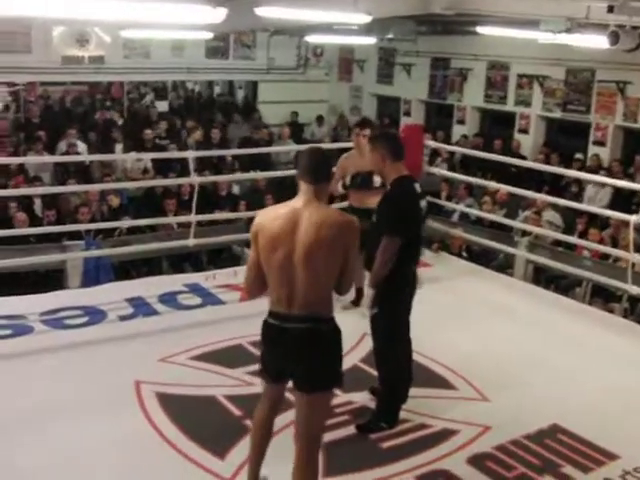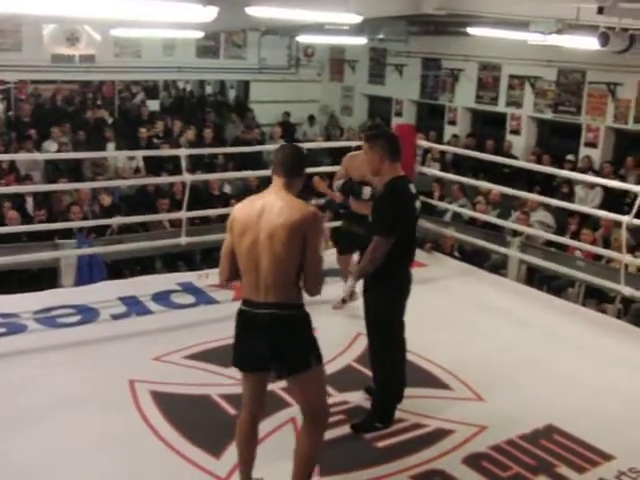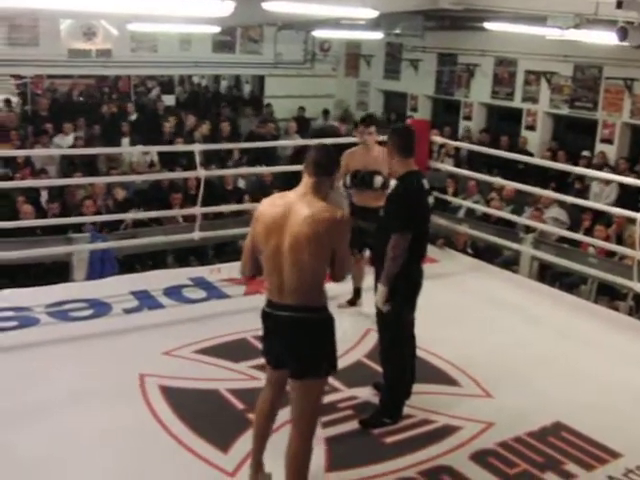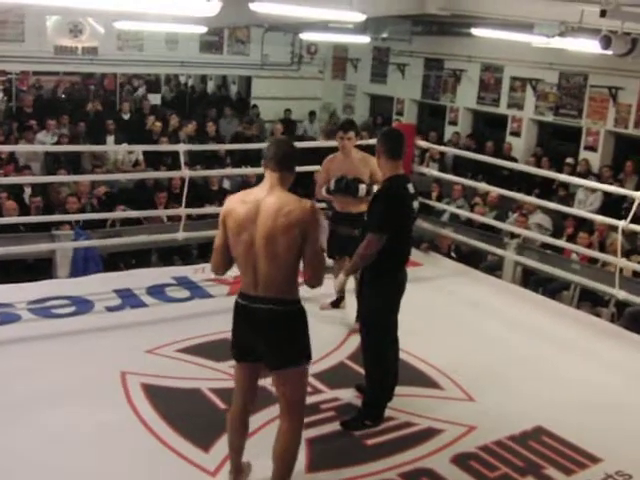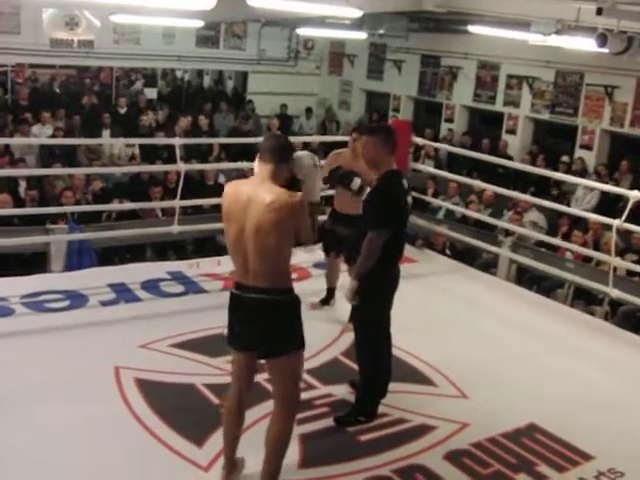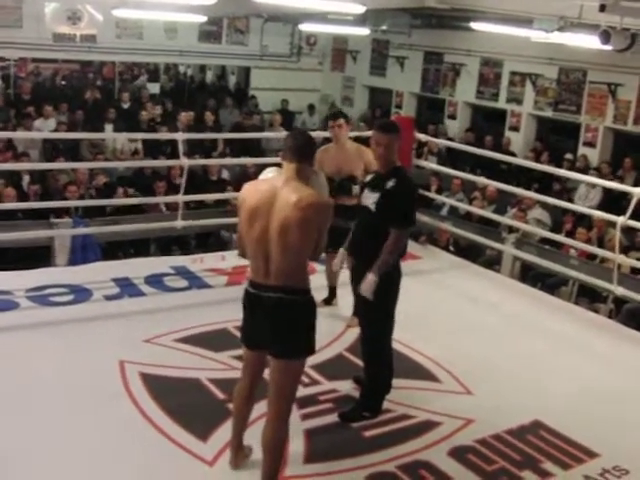
dt=0.5s
person 1, frame 1
left shoulder: (263, 220)
right shoulder: (345, 225)
left elbow: (252, 289)
right elbow: (343, 287)
left hip: (275, 329)
right hip: (317, 334)
left knee: (269, 401)
right knee: (308, 441)
person 1, frame 2
left shoulder: (240, 211)
right shoulder: (307, 215)
left elbow: (226, 275)
right elbow: (312, 287)
left hip: (249, 318)
right hip: (287, 321)
left knee: (250, 410)
right knee: (316, 416)
person 1, frame 3
left shoulder: (265, 207)
right shoulder: (333, 218)
left elbow: (248, 271)
right elbow: (339, 274)
left hip: (272, 315)
right hip: (309, 323)
left knee: (272, 390)
right knee: (303, 424)
person 1, frame 4
left shoulder: (232, 204)
right shoulder: (304, 211)
left elbow: (218, 268)
right elbow: (315, 280)
right wrist: (318, 247)
left hip: (245, 311)
right hip: (283, 316)
left knee: (242, 397)
right knee: (292, 414)
person 1, frame 5
left shoulder: (231, 190)
right shoulder: (291, 202)
right elbow: (308, 239)
right wrist: (311, 195)
left hip: (240, 299)
right hip: (277, 305)
left knee: (239, 388)
right knee: (286, 403)
person 1, frame 6
left shoulder: (248, 191)
right shoulder: (317, 203)
left elbow: (242, 250)
right elbow: (314, 255)
left hip: (255, 297)
right hip: (292, 304)
left knee: (249, 377)
right knee: (279, 405)
left ankle: (236, 451)
person 2, frame 1
left shoulder: (395, 196)
right shoulder: (411, 186)
left elbow: (388, 247)
left wrist: (372, 286)
left hip: (391, 281)
right hip: (404, 276)
left knee: (386, 343)
right knee: (399, 336)
left ankle: (387, 412)
right ankle: (398, 389)
person 2, frame 2
left shoulder: (391, 195)
right shoulder: (405, 187)
left elbow: (380, 246)
left wrist: (354, 277)
right wrist: (361, 258)
left hip: (384, 281)
right hip: (397, 276)
left knee: (382, 343)
right knee: (394, 337)
left ankle: (382, 412)
right ankle: (393, 390)
person 2, frame 3
left shoulder: (403, 191)
right shoulder: (419, 182)
left elbow: (398, 244)
left wrist: (383, 284)
left hip: (398, 277)
right hip: (410, 273)
left knee: (392, 339)
right knee: (403, 333)
left ankle: (391, 408)
right ankle: (401, 385)
person 2, frame 4
left shoulder: (387, 194)
right shoulder: (408, 187)
left elbow: (372, 244)
left wrist: (345, 273)
left hip: (379, 279)
right hip: (395, 273)
left knee: (374, 341)
right knee: (387, 335)
left ankle: (373, 410)
right ankle: (384, 387)
person 2, frame 5
left shoulder: (383, 189)
right shoulder: (398, 182)
left elbow: (375, 240)
left wrist: (355, 278)
left hip: (374, 274)
right hip: (387, 270)
left knee: (368, 337)
right knee: (379, 331)
left ankle: (366, 406)
right ankle: (377, 384)
person 2, frame 6
left shoulder: (402, 185)
right shoulder: (372, 178)
left elbow: (398, 237)
left wrist: (374, 273)
right wrist: (347, 250)
left hip: (381, 272)
right hip: (362, 264)
left knee: (376, 333)
right knee: (369, 329)
left ankle: (371, 400)
right ankle: (378, 379)
person 3, frame 1
right shoulder: (345, 160)
right elbow: (335, 188)
left wrist: (380, 182)
right wrist: (347, 184)
right hip: (355, 212)
right ankle: (359, 295)
person 3, frame 2
right shoulder: (350, 158)
right elbow: (337, 182)
left wrist: (372, 194)
right wrist: (340, 191)
right hip: (352, 215)
right knee: (343, 256)
right ankle: (349, 292)
person 3, frame 3
left shoulder: (386, 156)
right shoulder: (349, 155)
left wrist: (383, 183)
right wrist: (350, 183)
left hip: (379, 213)
right hip: (356, 211)
right knee: (356, 256)
right ankle: (356, 295)
person 3, frame 4
left shoulder: (368, 161)
right shoulder: (330, 162)
right elbow: (319, 190)
left wrist: (364, 190)
right wrist: (332, 189)
left hip: (360, 220)
right hip: (338, 217)
right knee: (339, 260)
right ankle: (340, 299)
person 3, frame 5
right shoulder: (336, 156)
right elbow: (322, 180)
left wrist: (357, 184)
right wrist: (332, 177)
left hip: (358, 221)
right hip: (336, 214)
right knee: (331, 257)
right ankle: (329, 296)
person 3, frame 6
left shoulder: (363, 153)
right shoulder: (323, 153)
left wrist: (355, 188)
right wrist: (328, 186)
left hip: (354, 212)
right hip: (331, 210)
right knee: (331, 254)
left ankle: (359, 309)
right ankle: (331, 295)
